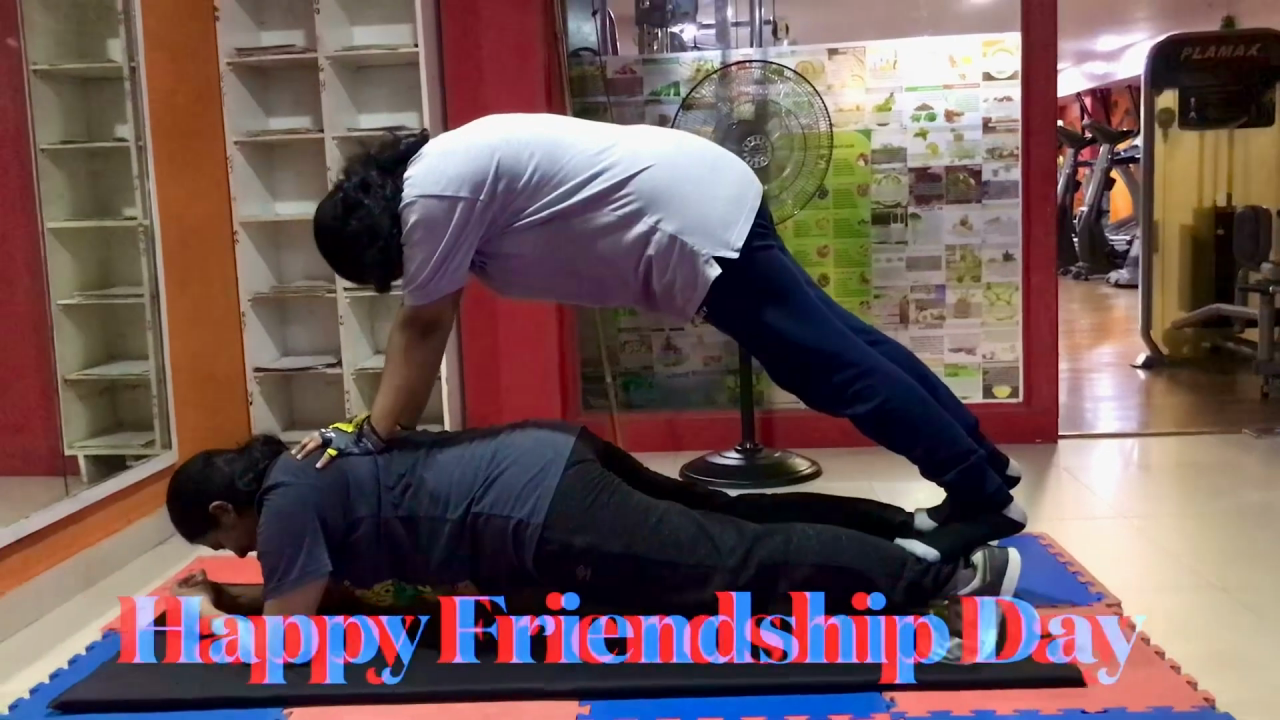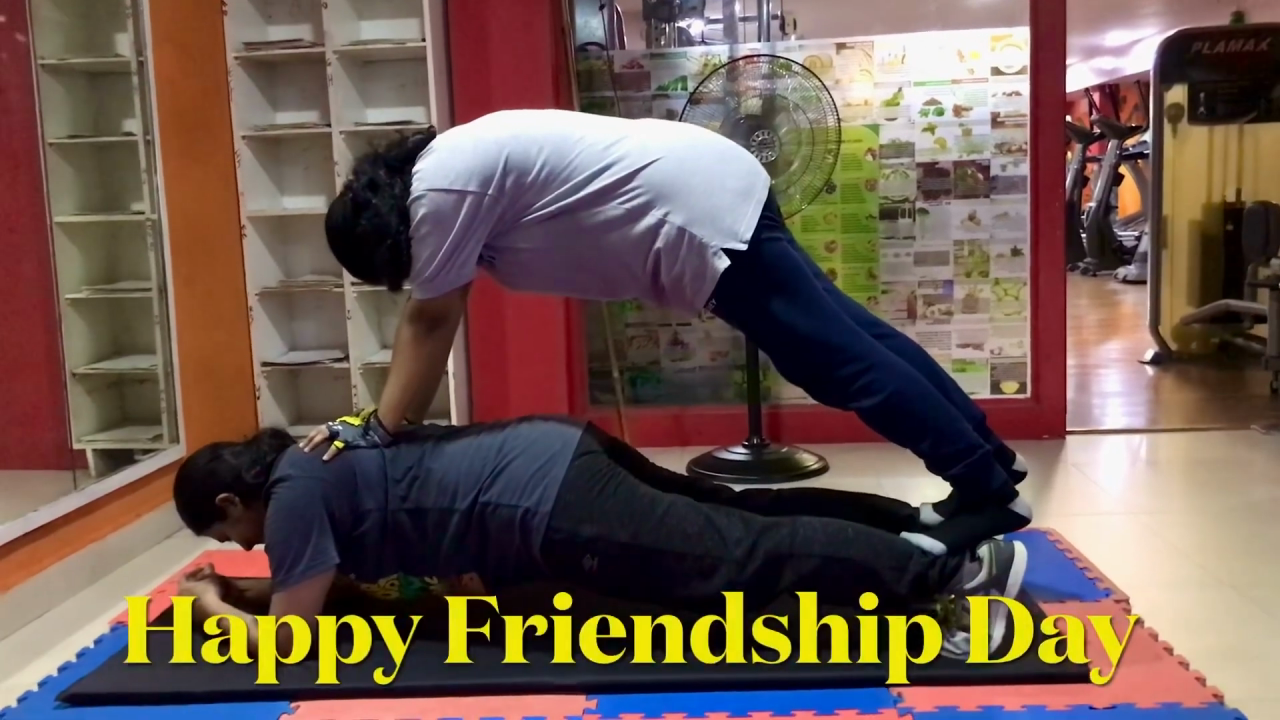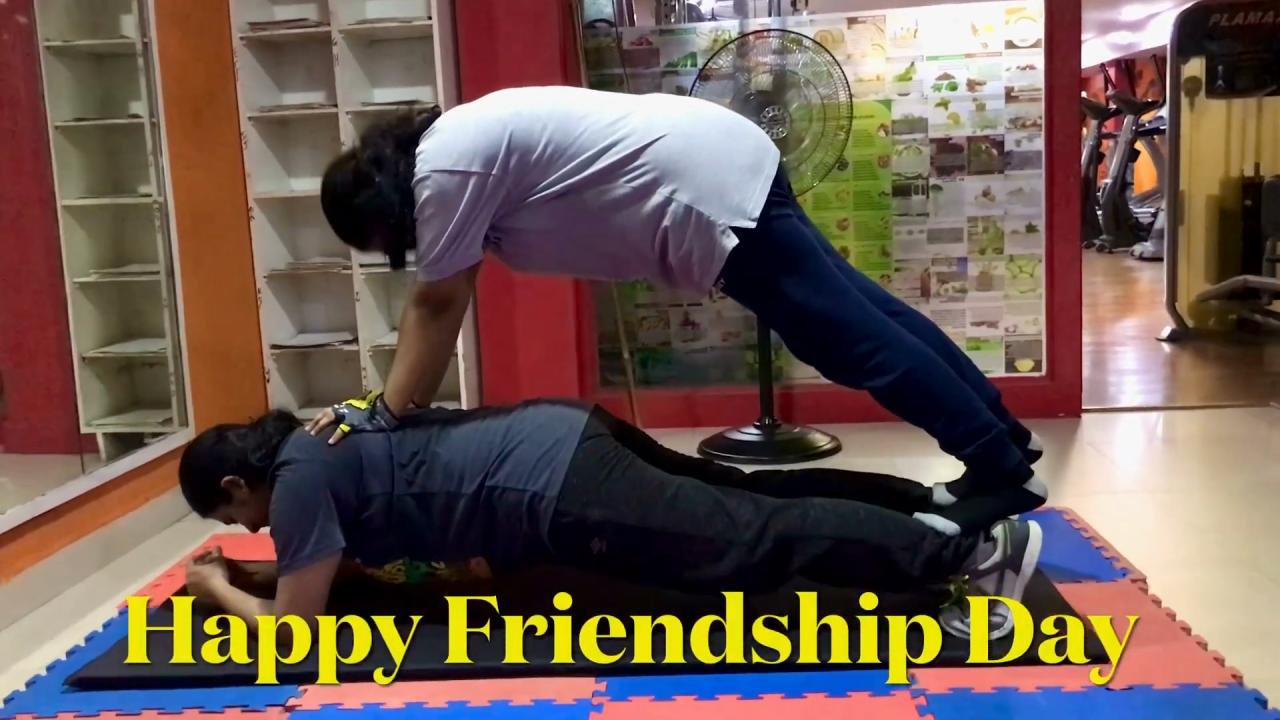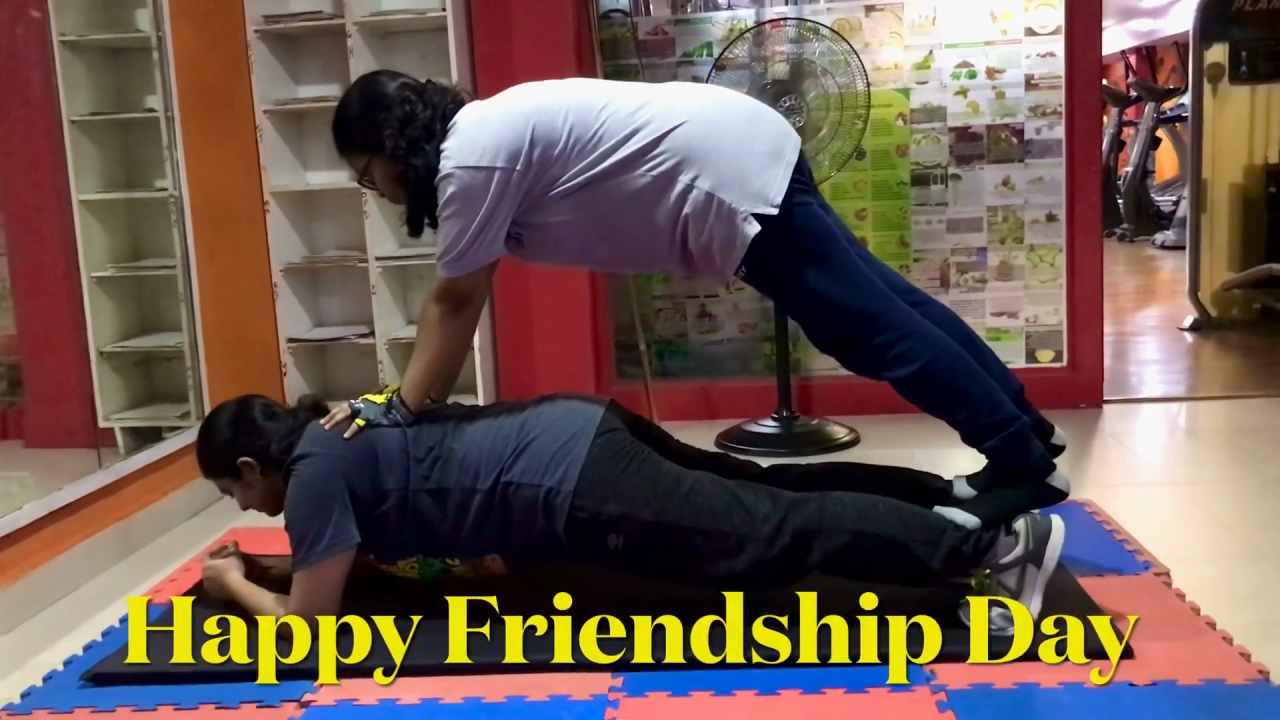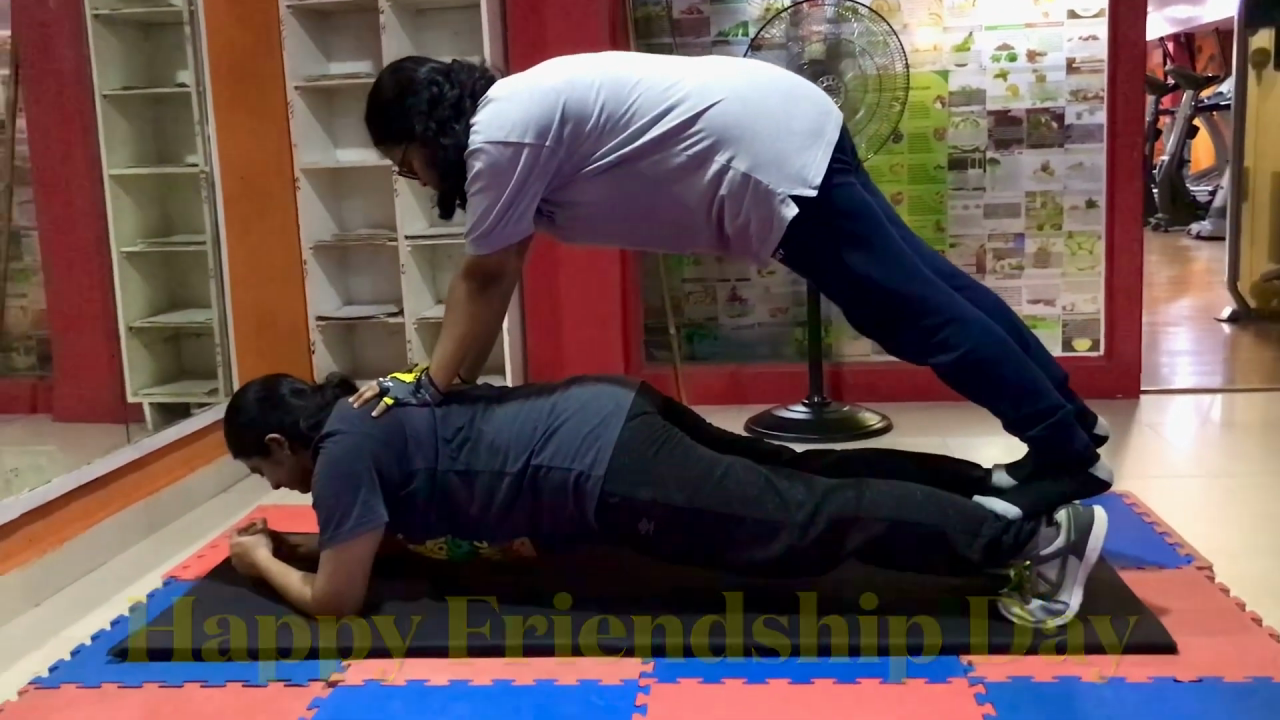
dt=1s
person 1, frame 1
left shoulder: (288, 503)
right shoulder: (308, 468)
right elbow: (342, 572)
left wrist: (208, 615)
right wrist: (263, 587)
left hip: (544, 515)
right hip: (545, 462)
left knee: (742, 565)
right knee: (735, 523)
left ankle: (953, 575)
right ankle: (920, 531)
person 1, frame 2
left shoulder: (293, 496)
right shoulder: (312, 462)
left elbow: (290, 640)
right elbow: (356, 565)
left wrist: (214, 606)
right wrist: (270, 579)
left hip: (548, 506)
right hip: (551, 455)
left knee: (747, 560)
right knee: (738, 520)
left ankle: (960, 569)
right ankle: (924, 529)
person 1, frame 3
left shoulder: (299, 479)
right shoulder: (317, 445)
left elbow: (296, 624)
right elbow: (333, 559)
left wrist: (220, 589)
right wrist: (270, 563)
left hip: (556, 491)
right hip: (558, 438)
left knee: (760, 542)
right knee: (749, 500)
left ankle: (975, 549)
right ankle: (936, 506)
person 1, frame 4
left shoulder: (314, 472)
right shoulder: (333, 435)
left elbow: (309, 620)
right elbow: (356, 547)
left wrist: (235, 585)
right wrist: (285, 557)
left hip: (576, 488)
right hip: (575, 436)
left knee: (779, 537)
right knee: (769, 496)
left ankle: (997, 543)
right ankle: (956, 501)
person 1, frame 5
left shoulder: (342, 451)
right shoulder: (360, 414)
left elbow: (337, 597)
right elbow: (389, 522)
left wrist: (264, 561)
right wrist: (321, 533)
left hip: (607, 471)
right hip: (608, 416)
left knee: (811, 524)
right knee: (804, 480)
left ankle: (1038, 533)
right ankle: (999, 492)
person 2, frame 1
left shoulder: (430, 192)
right shoulder: (449, 169)
left elbow: (421, 327)
right elbow: (426, 326)
left wrist: (370, 438)
right wrist: (376, 432)
left hip: (692, 220)
right hip: (707, 194)
left knee: (837, 368)
right knee: (842, 345)
left ankle: (984, 496)
right ankle: (984, 465)
person 2, frame 2
left shoulder: (440, 186)
right shoulder: (458, 166)
left elbow: (429, 322)
right elbow: (433, 318)
left wrist: (377, 433)
right wrist: (384, 424)
left hip: (700, 213)
right hip: (714, 188)
left knee: (843, 363)
right knee: (849, 337)
left ankle: (989, 491)
right ankle: (990, 461)
person 2, frame 3
left shoulder: (443, 165)
right shoulder: (460, 144)
left elbow: (435, 305)
right elbow: (441, 301)
left wrist: (382, 418)
right wrist: (389, 409)
left hip: (709, 189)
right hip: (721, 162)
left knee: (854, 340)
right knee: (861, 316)
left ankle: (1002, 471)
right ankle: (1003, 437)
person 2, frame 4
left shoulder: (470, 158)
right shoulder: (482, 134)
left elbow: (456, 302)
right elbow: (458, 299)
left wrist: (400, 413)
right wrist: (407, 405)
left hip: (730, 174)
right hip: (742, 149)
left knee: (877, 330)
right knee: (882, 304)
left ankle: (1026, 463)
right ankle: (1027, 431)
person 2, frame 5
left shoulder: (500, 134)
right shoulder: (513, 110)
left elbow: (486, 279)
right elbow: (492, 276)
left wrist: (431, 395)
right wrist: (442, 385)
left hip: (769, 153)
right hip: (786, 125)
left knee: (918, 312)
right knee: (925, 287)
left ankle: (1069, 453)
right ankle: (1069, 420)
